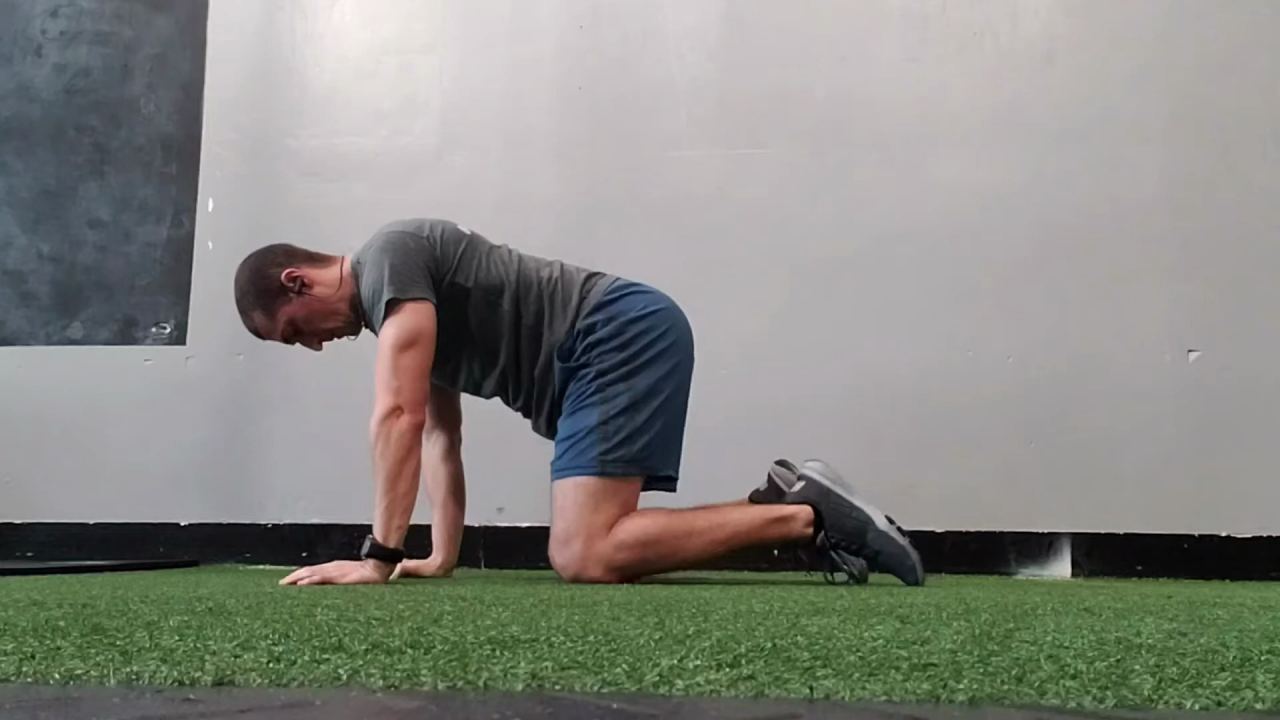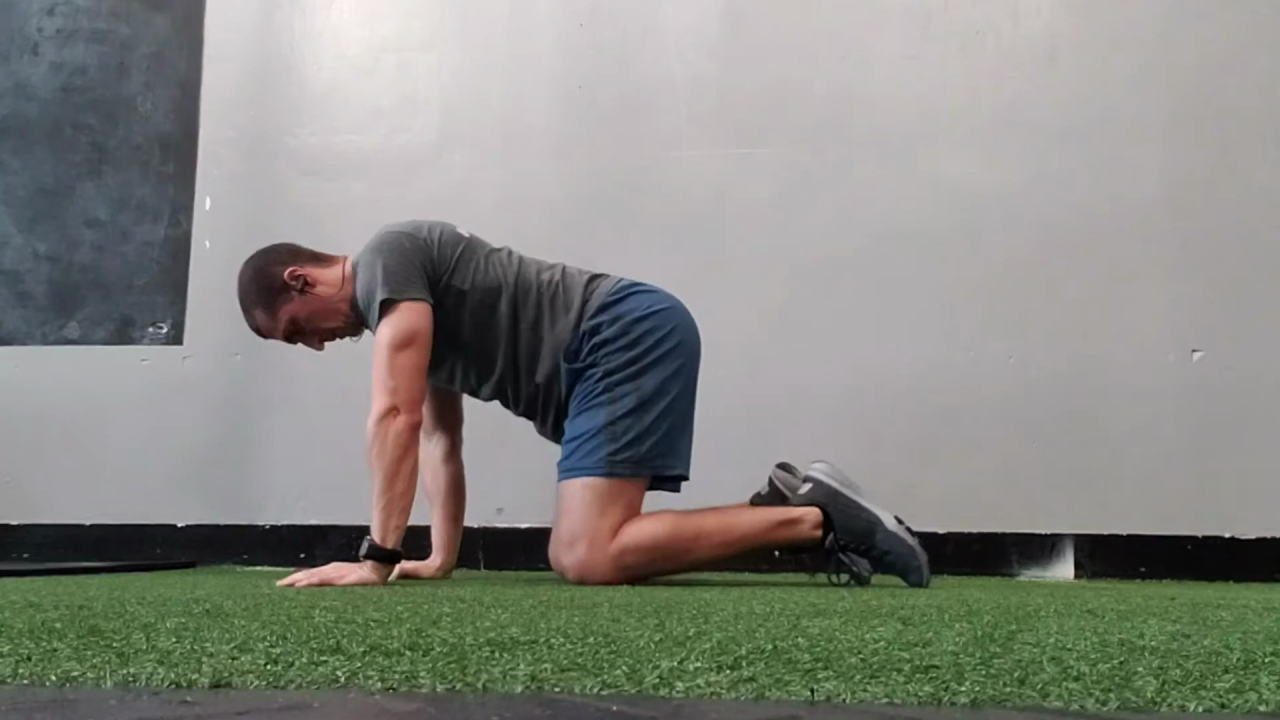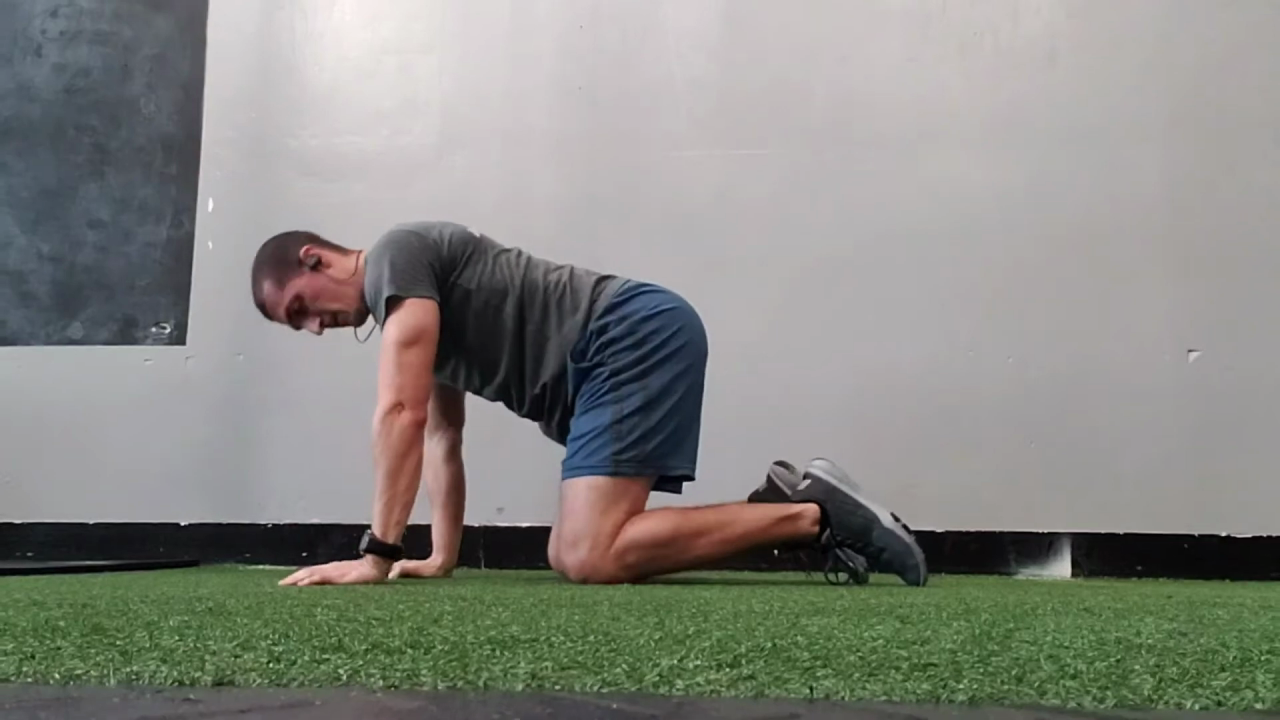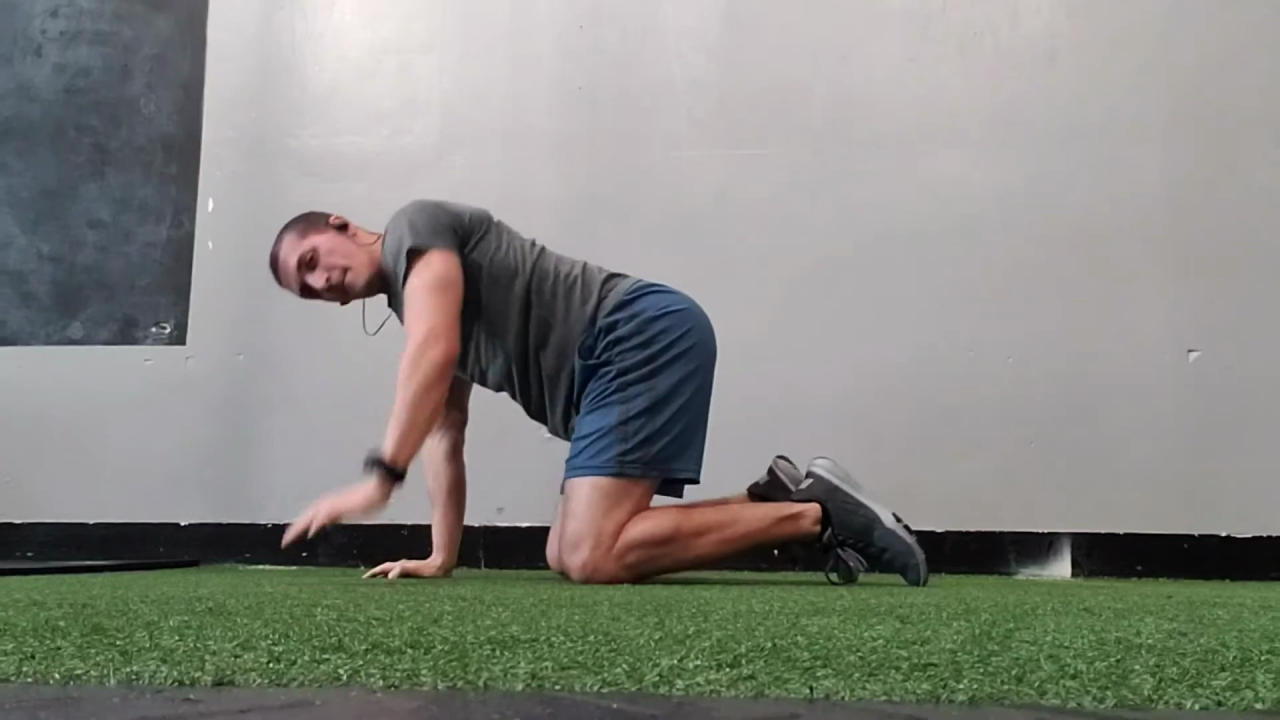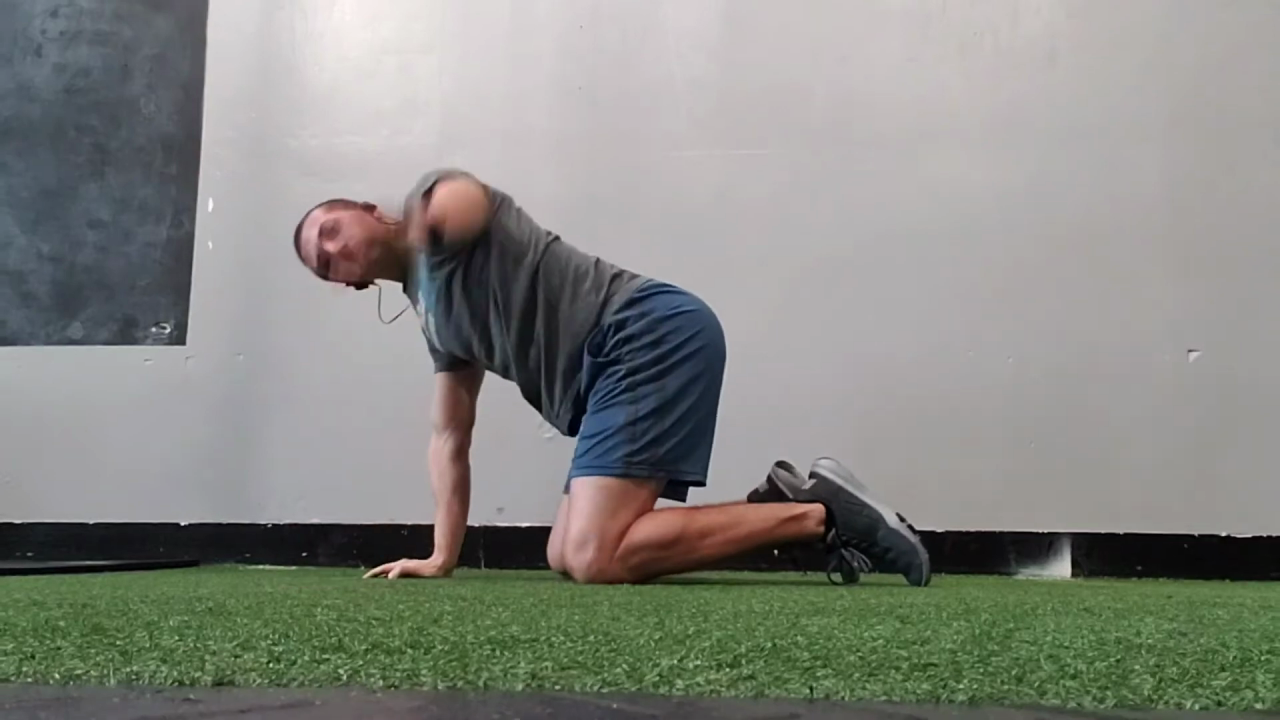
dt=0.2s
person 1, frame 1
left shoulder: (390, 257)
right shoulder: (407, 308)
left elbow: (398, 415)
right elbow: (438, 434)
left wrist: (379, 554)
right wrist: (442, 555)
left hip: (622, 331)
right hip: (613, 348)
left knee: (584, 556)
right knee: (580, 548)
left ankle: (807, 516)
right ankle: (773, 503)
person 1, frame 2
left shoulder: (386, 260)
right shoulder: (408, 310)
left elbow: (396, 417)
right elbow: (439, 434)
left wrist: (376, 557)
right wrist: (442, 558)
left hip: (629, 331)
right hip: (621, 349)
left knee: (589, 560)
right knee: (575, 553)
left ankle: (813, 517)
right ankle: (778, 506)
person 1, frame 3
left shoulder: (395, 257)
right shoulder: (414, 309)
left elbow: (401, 412)
right elbow: (441, 436)
left wrist: (377, 553)
right wrist: (441, 556)
left hip: (636, 334)
right hip: (628, 352)
left knee: (590, 559)
right knee: (571, 554)
left ankle: (811, 513)
right ankle: (775, 503)
person 1, frame 4
left shoulder: (414, 227)
right shoulder: (417, 305)
left elbow: (431, 354)
right elbow: (443, 434)
left wrist: (378, 476)
right wrist: (441, 556)
left hip: (643, 334)
right hip: (622, 361)
left knee: (592, 557)
right knee: (568, 554)
left ankle: (815, 513)
right ankle: (774, 501)
person 1, frame 5
left shoulder: (431, 201)
right shoulder: (429, 308)
left elbow: (462, 203)
right elbow: (449, 436)
left wrist: (417, 225)
right wrist: (441, 556)
left hip: (652, 333)
right hip: (628, 359)
left knee: (594, 559)
right knee: (567, 554)
left ankle: (816, 513)
right ankle: (775, 502)
